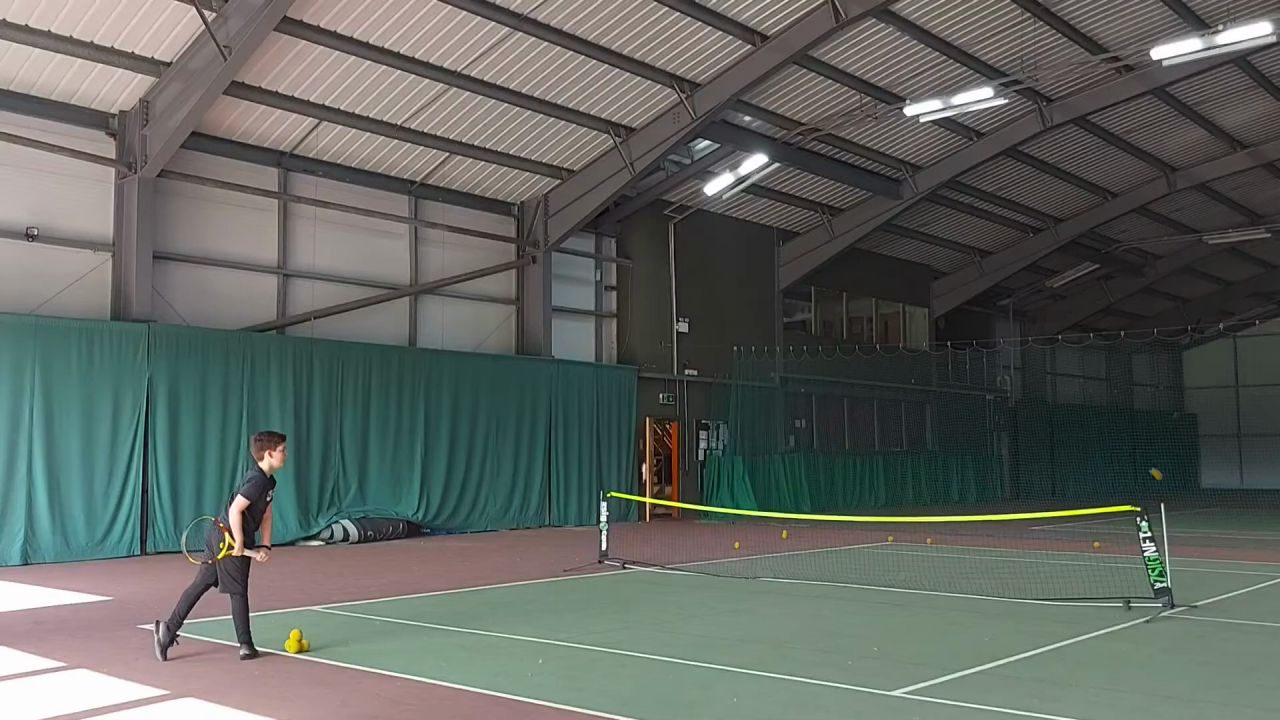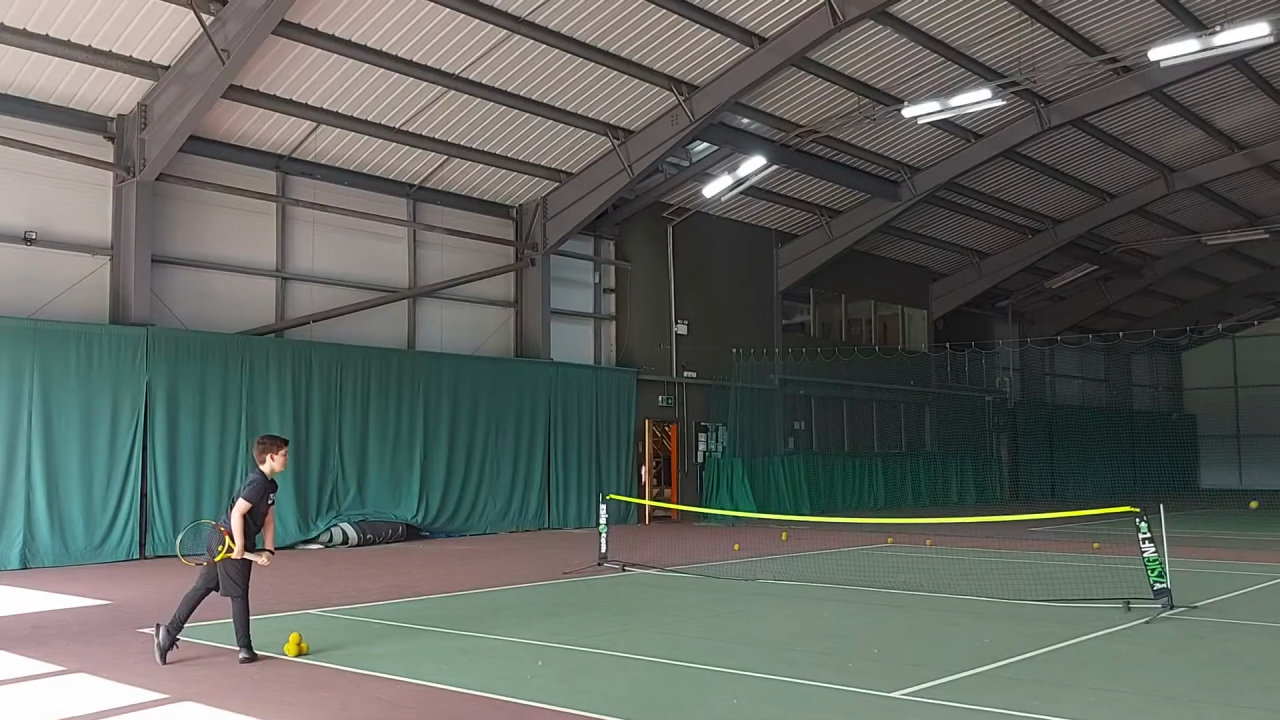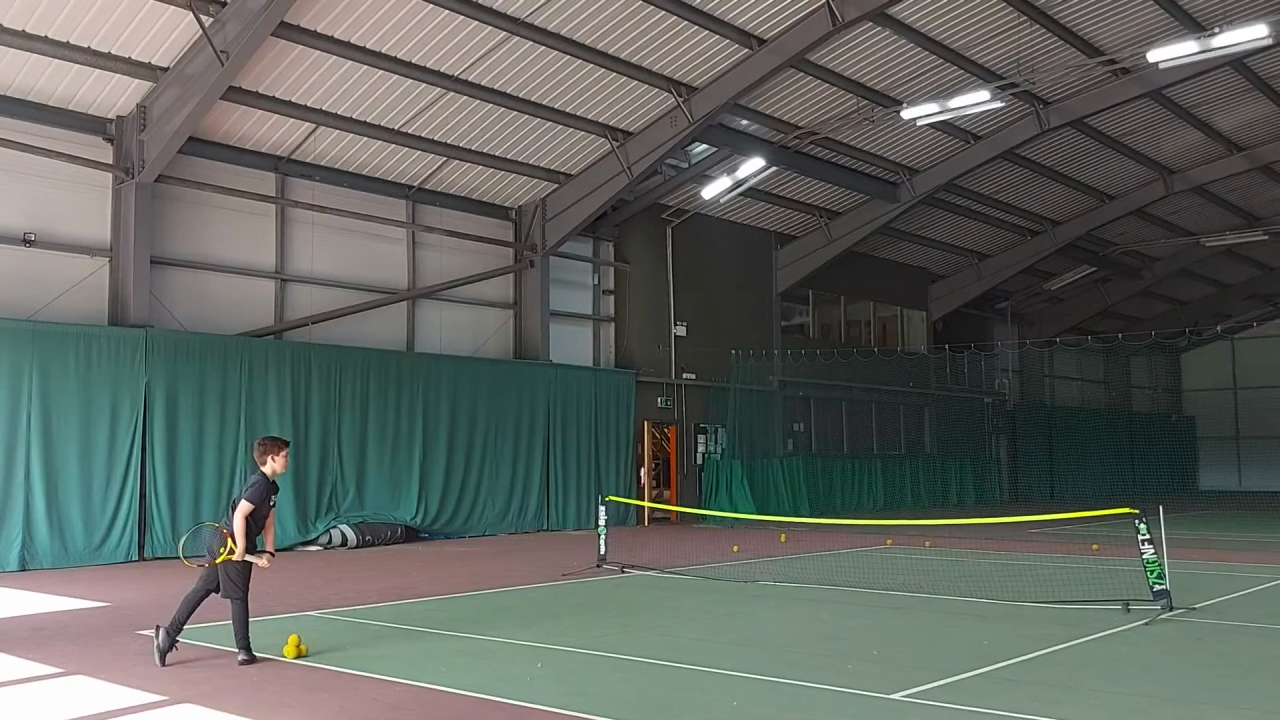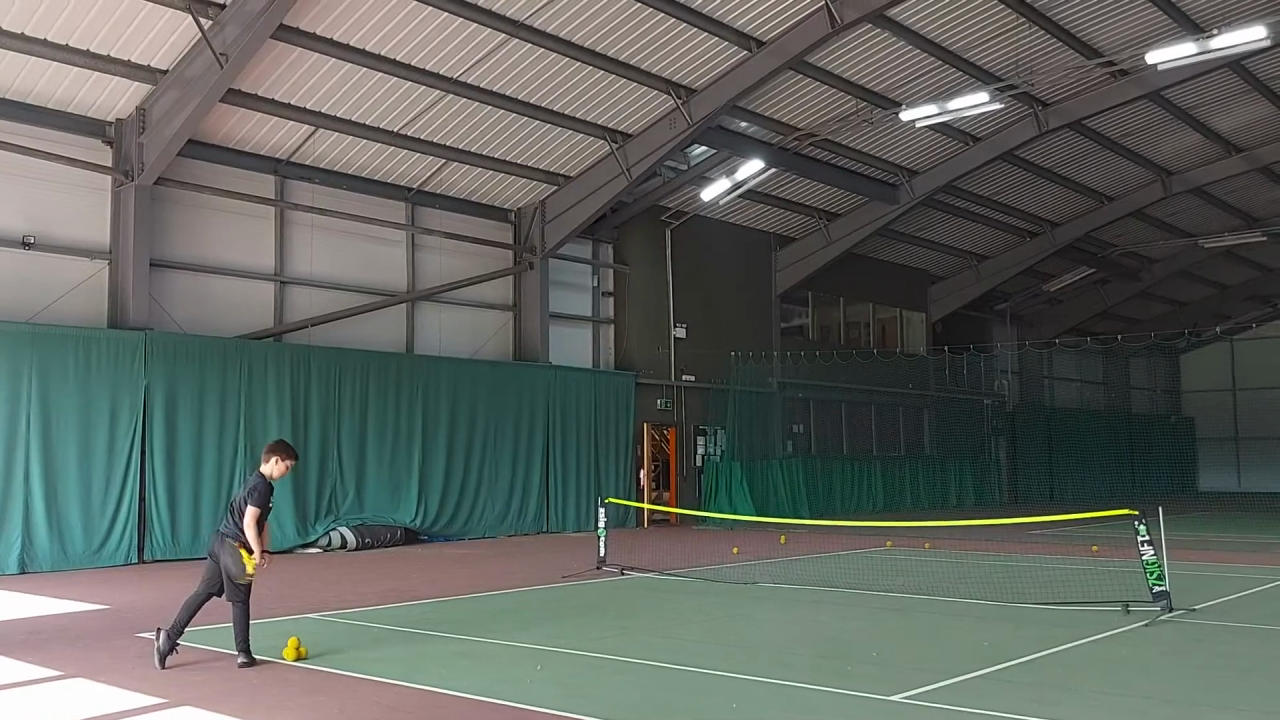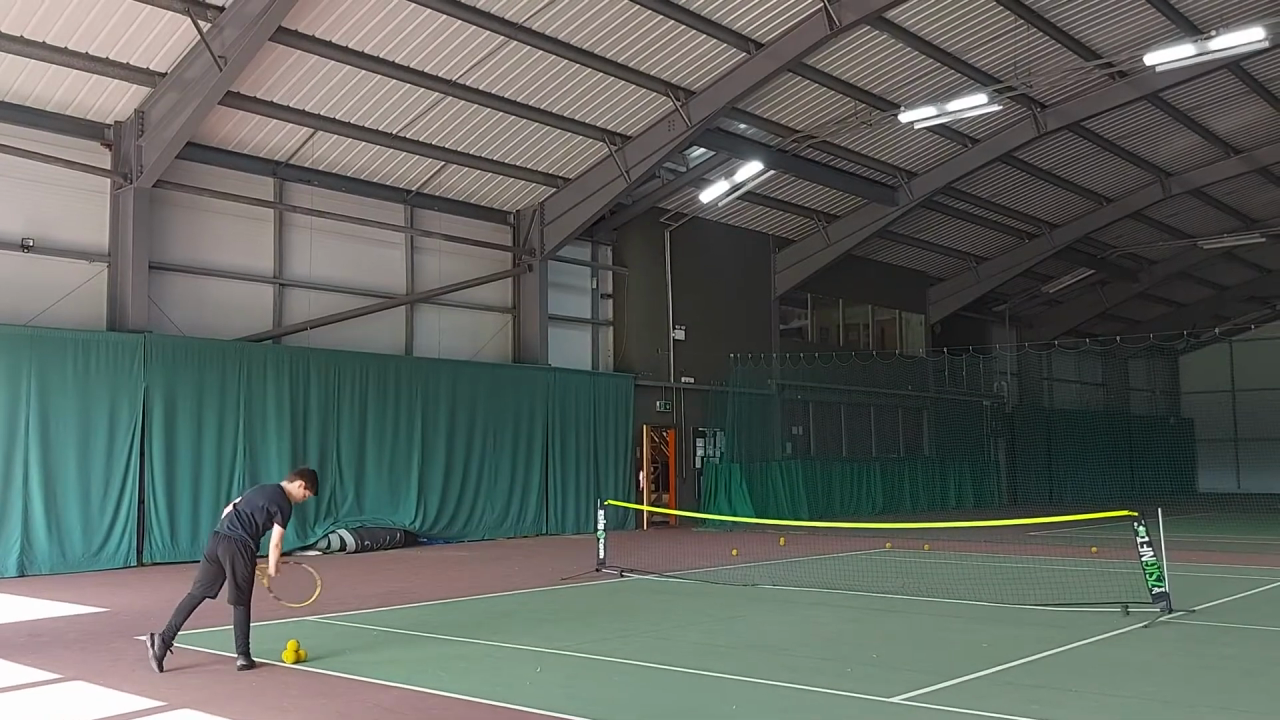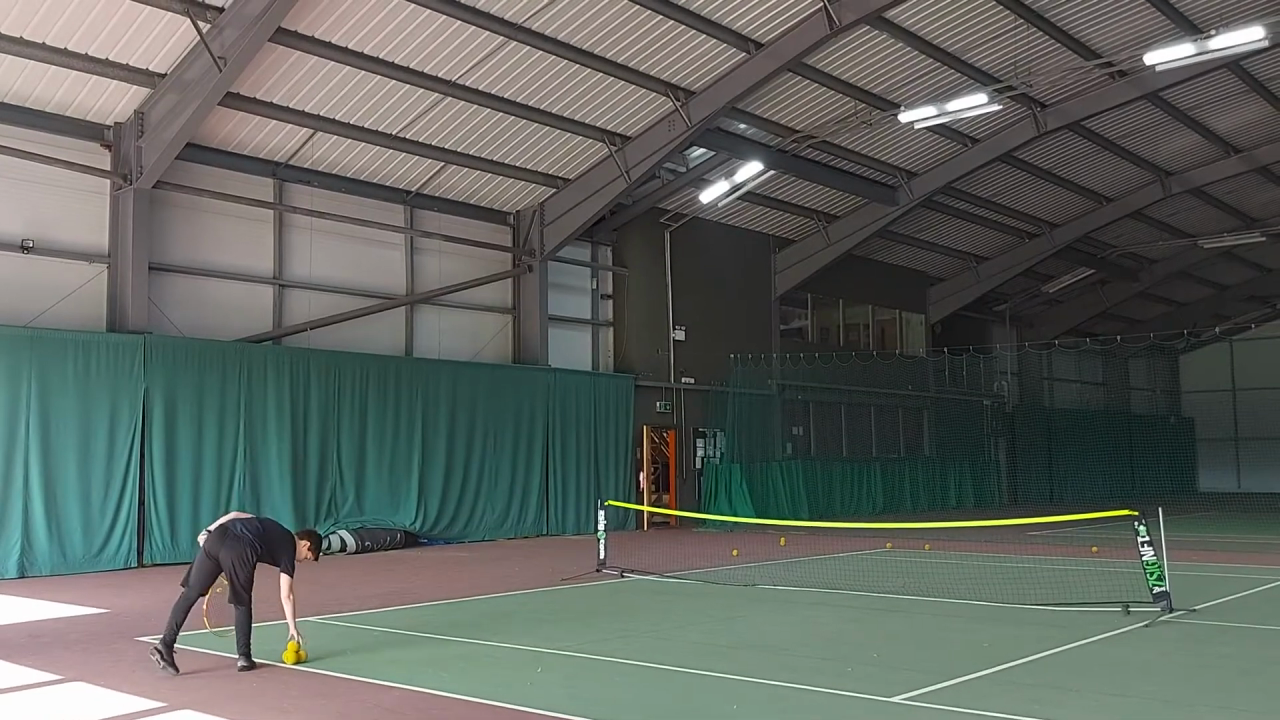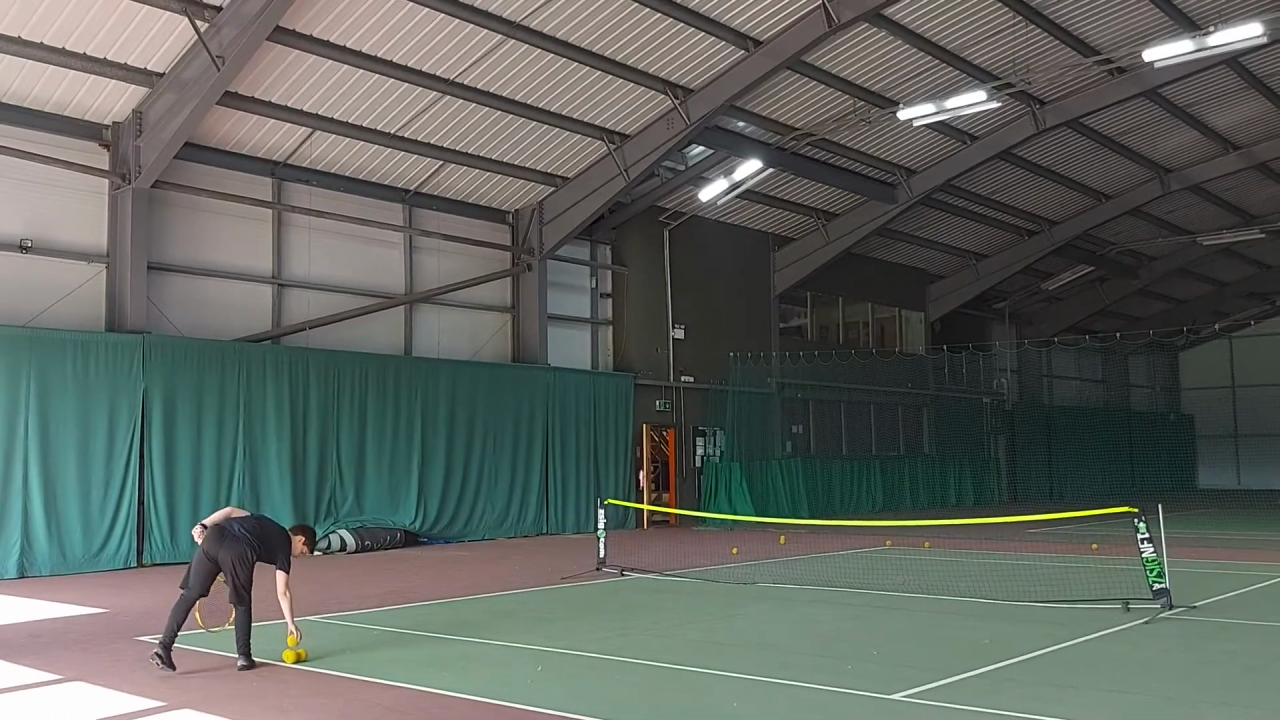
dt=0.4s
person 1, frame 1
left shoulder: (269, 481)
right shoulder: (257, 480)
left elbow: (266, 515)
right elbow: (235, 510)
left wrist: (265, 545)
right wrist: (239, 542)
right hip: (230, 540)
left knee: (200, 585)
right knee: (238, 592)
left ankle: (169, 629)
right ankle: (245, 645)
person 1, frame 2
left shoulder: (270, 485)
right shoulder: (258, 483)
left elbow: (268, 519)
right elbow: (237, 513)
left wrist: (268, 550)
right wrist: (240, 545)
right hip: (231, 543)
left knee: (201, 589)
right knee: (239, 596)
left ankle: (169, 633)
right ankle: (245, 649)
person 1, frame 3
left shoulder: (271, 487)
right shoulder: (260, 485)
left elbow: (269, 522)
right elbow: (239, 515)
left wrist: (269, 551)
right wrist: (242, 548)
right hip: (232, 545)
left knee: (201, 590)
right knee: (238, 597)
left ankle: (169, 634)
right ankle: (244, 651)
person 1, frame 4
left shoulder: (261, 484)
right shoulder: (261, 486)
left elbow: (261, 523)
right elbow: (249, 522)
left wrist: (264, 551)
right wrist: (257, 551)
left hip: (223, 542)
right hip: (235, 546)
left knee: (203, 593)
right knee: (240, 600)
left ankle: (169, 637)
right ankle: (243, 654)
person 1, frame 5
left shoulder: (261, 489)
right shoulder: (285, 504)
left elbow: (229, 508)
right elbow: (275, 543)
right wrist: (272, 569)
left hip: (218, 537)
right hip: (239, 547)
left knee: (196, 594)
right knee: (241, 603)
left ankle: (164, 639)
right ankle: (243, 656)
person 1, frame 6
left shoulder: (273, 528)
right shoulder: (288, 551)
left elbow: (235, 515)
right elbow: (286, 595)
right wrist: (293, 628)
left hip: (218, 537)
right hip: (240, 550)
left knee: (190, 593)
right knee: (242, 603)
left ankle: (165, 644)
right ankle: (244, 657)
person 1, frame 7
left shoulder: (262, 521)
right shoulder: (283, 548)
left elbow: (230, 511)
right elbow: (283, 592)
left wrist: (204, 525)
right wrist: (291, 624)
left hip: (214, 538)
right hip: (239, 551)
left knee: (189, 595)
right knee: (242, 604)
left ankle: (164, 646)
right ankle: (244, 656)
